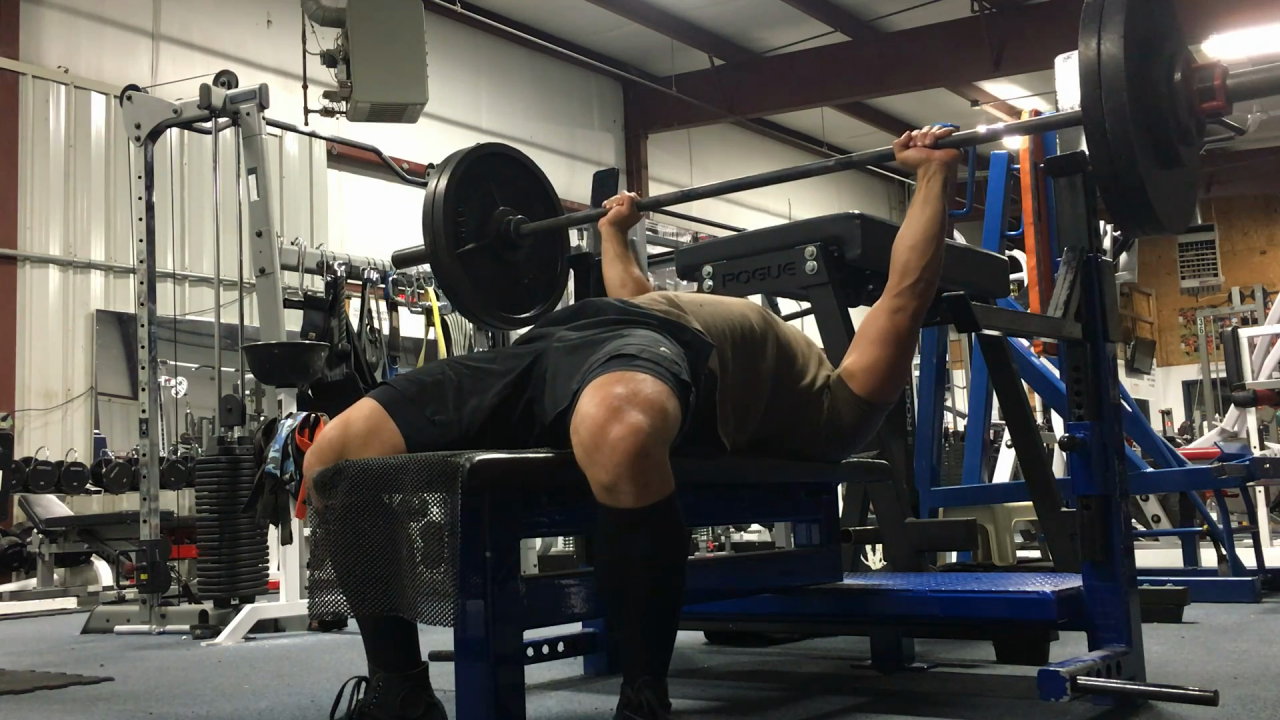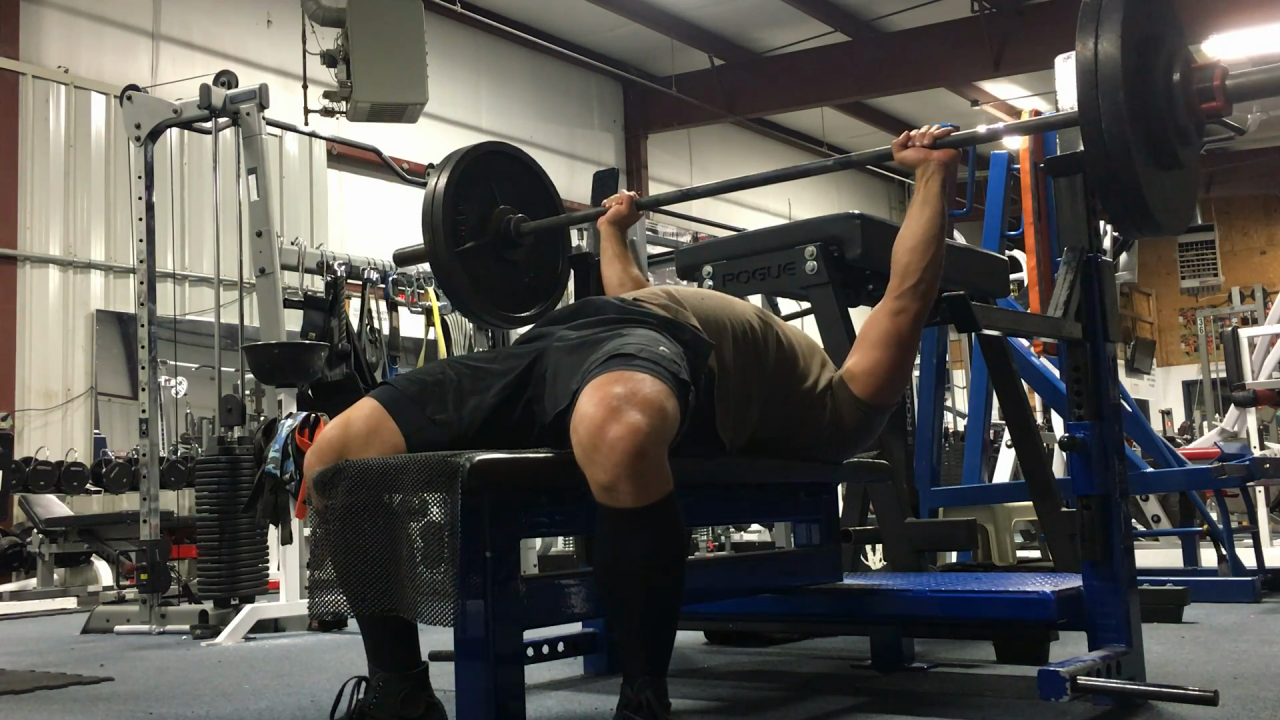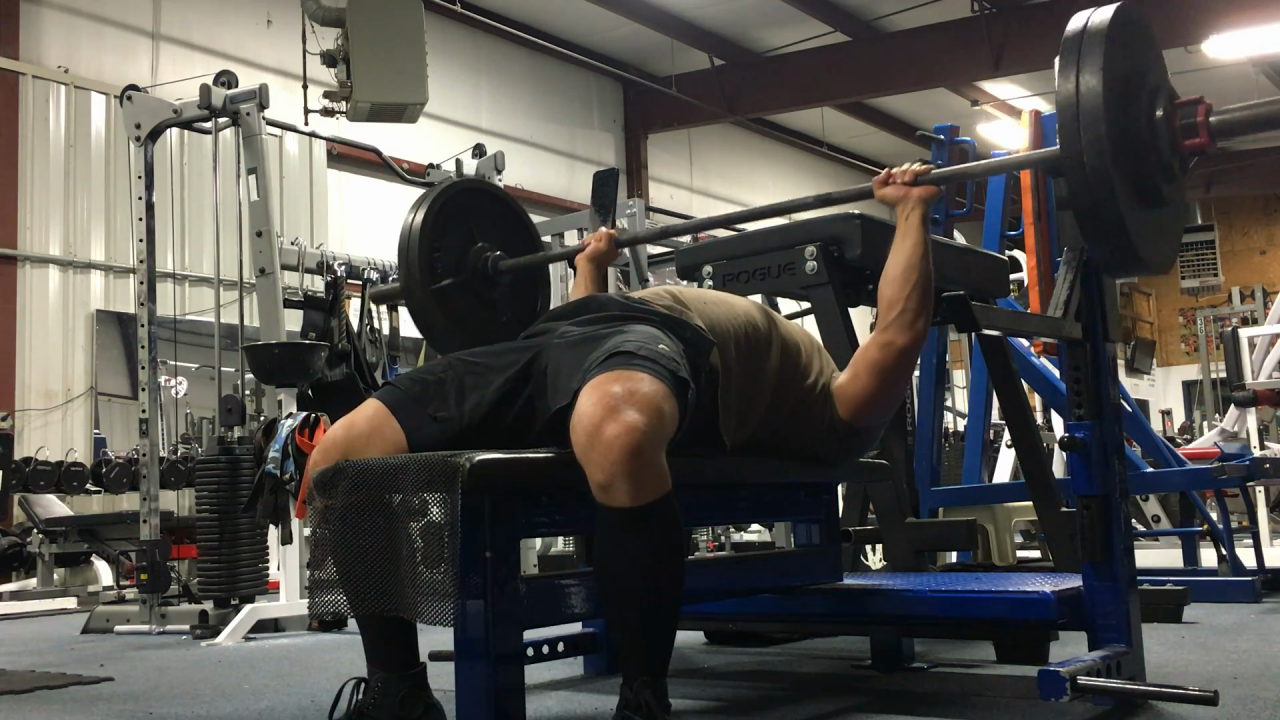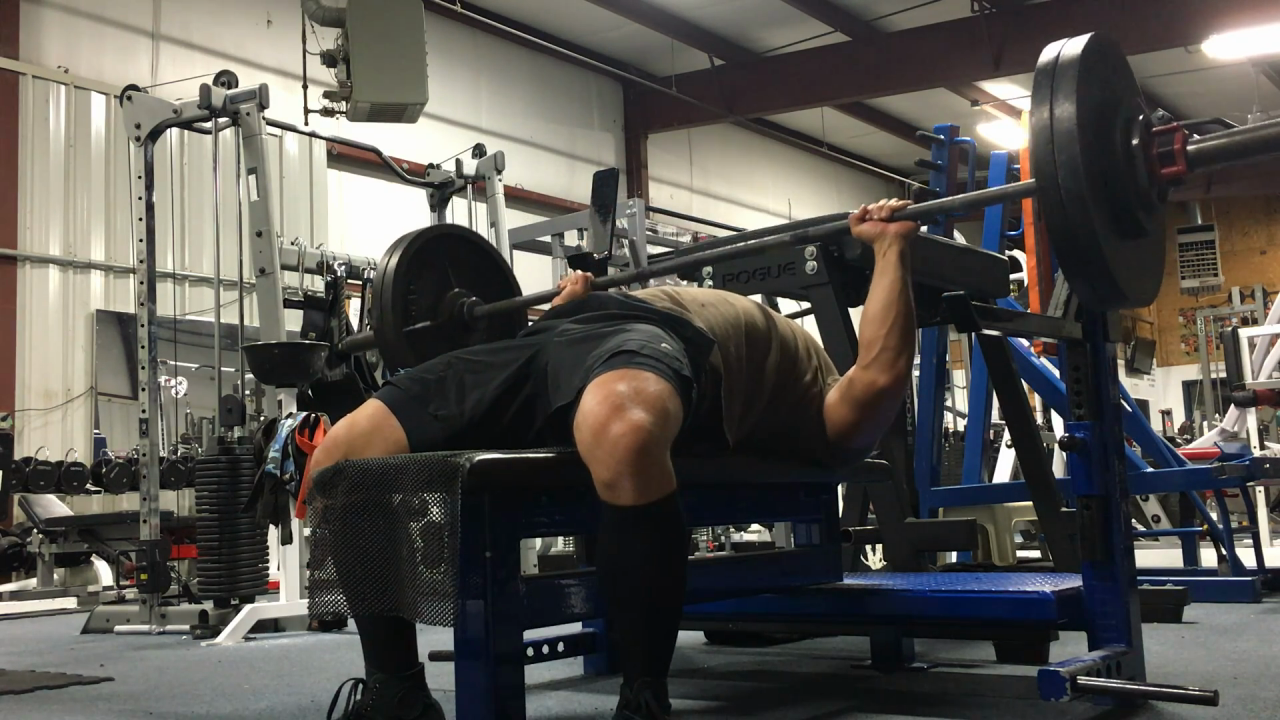
dt=0.5s
person 1, frame 1
left shoulder: (831, 411)
left elbow: (904, 297)
right elbow: (635, 306)
left wrist: (932, 176)
right wrist: (614, 232)
left knee: (617, 434)
right knee: (336, 458)
person 1, frame 2
left shoulder: (837, 409)
left elbow: (907, 297)
right elbow: (631, 304)
left wrist: (933, 174)
right wrist: (612, 230)
left knee: (616, 434)
right knee: (336, 458)
person 1, frame 3
left shoulder: (833, 411)
left elbow: (899, 335)
left wrist: (911, 212)
right wrist: (589, 266)
left knee: (615, 435)
right knee: (341, 461)
person 1, frame 4
left shoulder: (829, 411)
left elbow: (883, 372)
left wrist: (890, 248)
right wrist: (568, 305)
left knee: (620, 431)
right knee: (340, 462)
